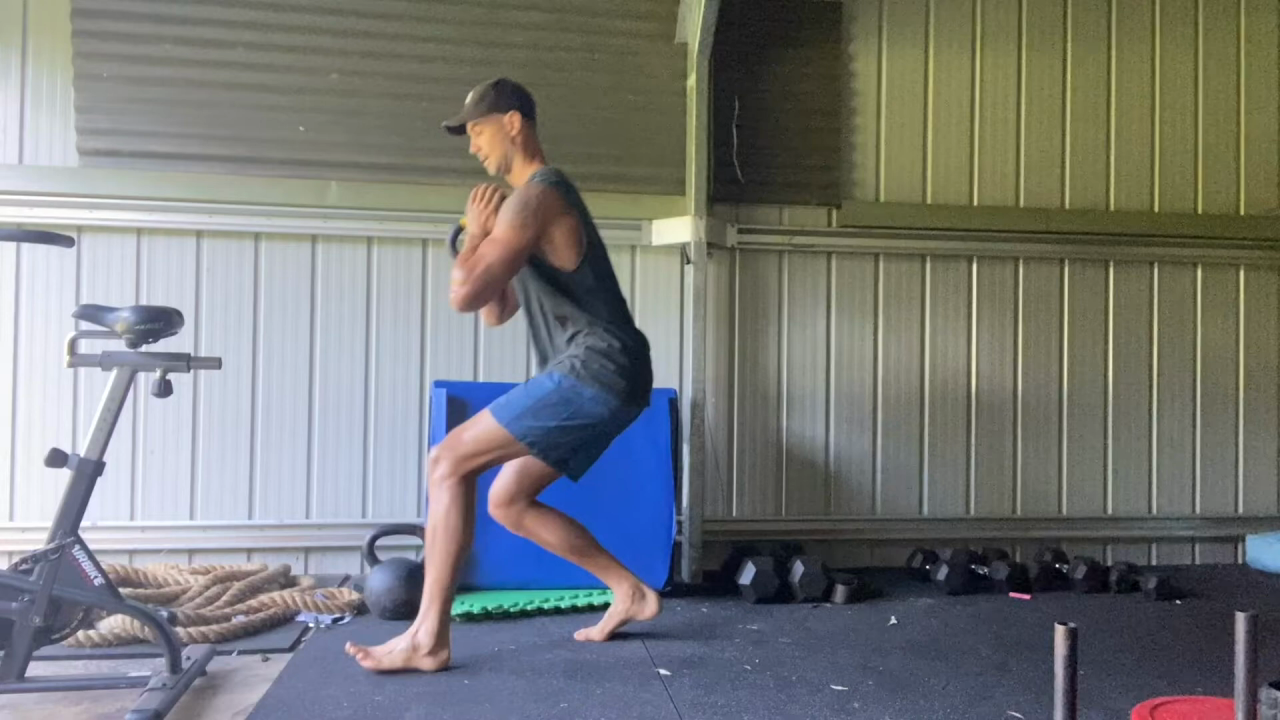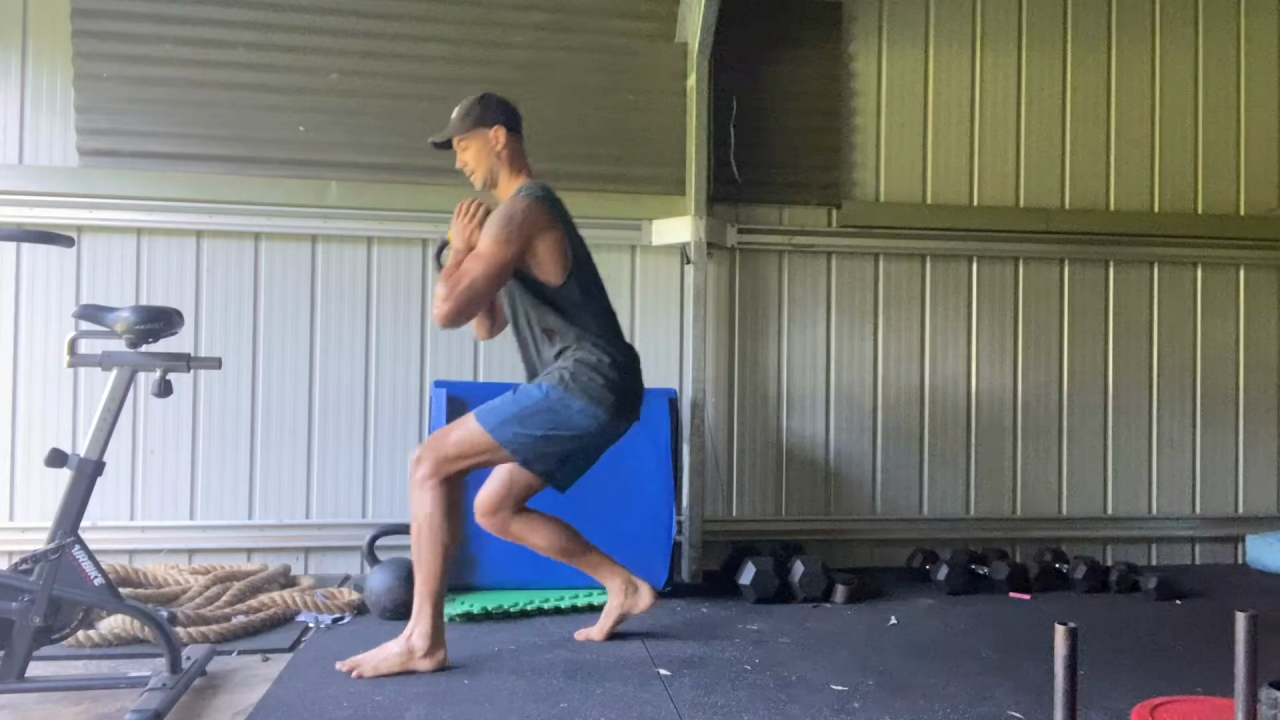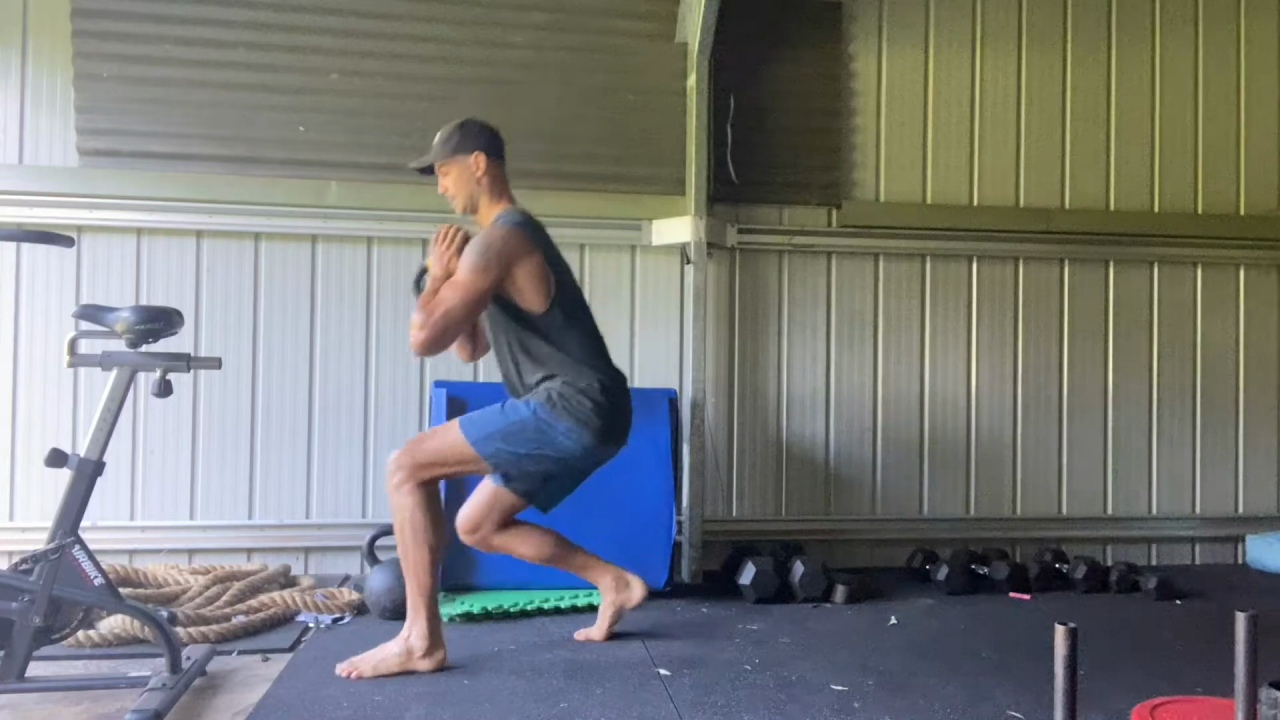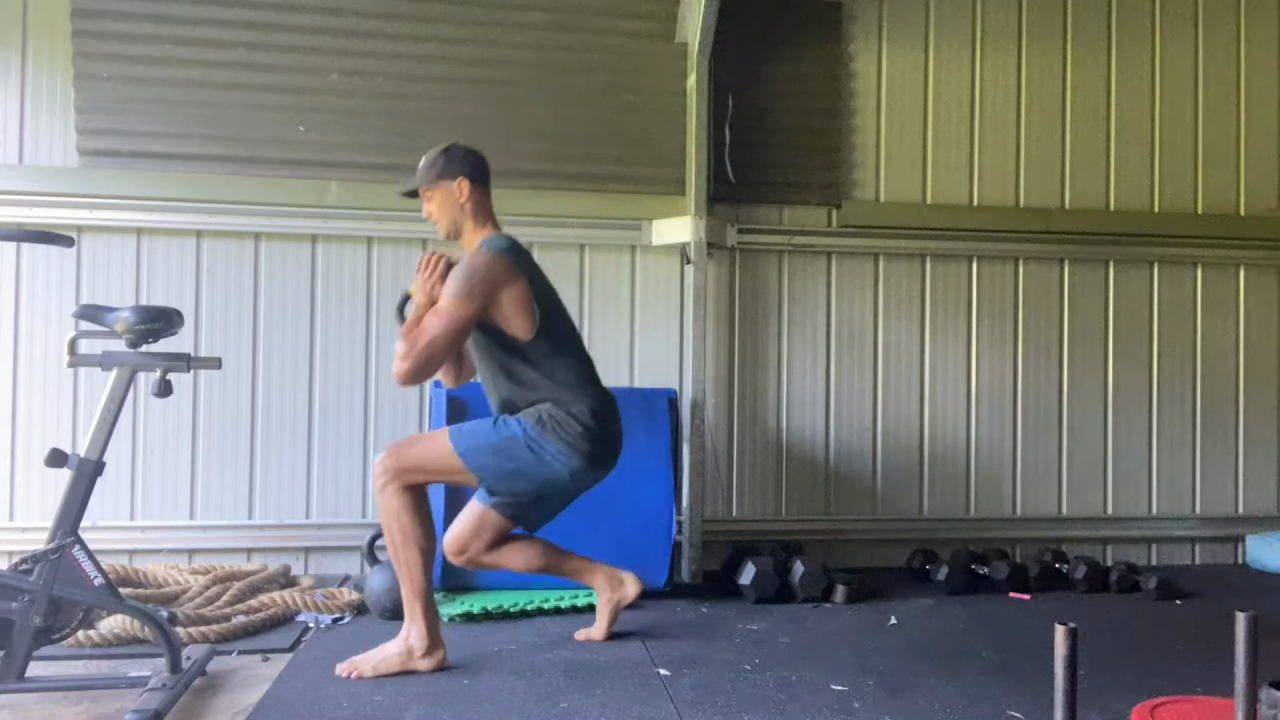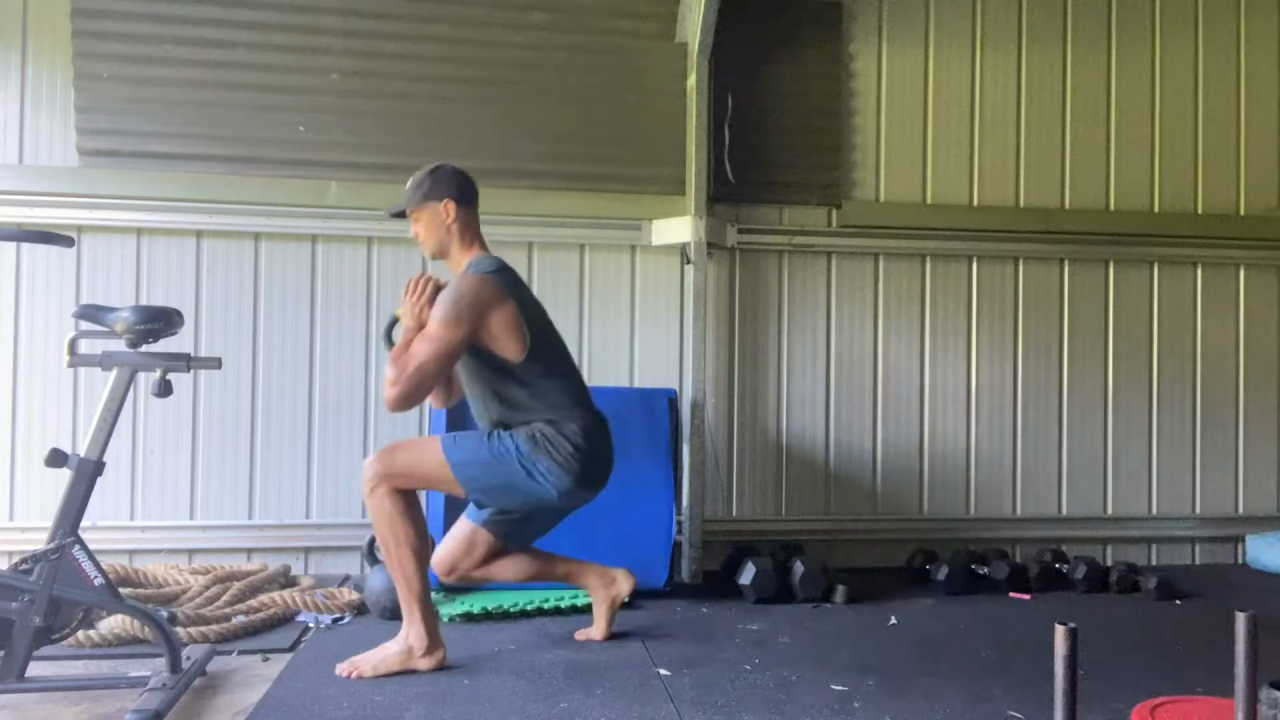
dt=0.1s
person 1, frame 1
left shoulder: (536, 196)
right shoulder: (532, 200)
left elbow: (463, 295)
right elbow: (496, 311)
left wrist: (477, 233)
right wrist: (485, 237)
left hip: (597, 372)
right hip: (599, 380)
left knee: (448, 460)
right knee: (507, 502)
left ankle: (427, 638)
right ankle: (630, 591)
person 1, frame 2
left shoulder: (520, 211)
right shoulder: (522, 213)
left elbow: (449, 310)
right elbow: (487, 325)
left wrist: (460, 248)
right wrist: (472, 251)
left hip: (586, 384)
right hip: (590, 391)
left knee: (430, 462)
right knee: (494, 509)
left ankle: (422, 640)
right ankle: (624, 586)
person 1, frame 3
left shoulder: (499, 239)
right shoulder: (505, 238)
left elbow: (424, 336)
right elbow: (469, 348)
left wrist: (441, 276)
right wrist: (452, 279)
left hip: (575, 410)
right hip: (575, 414)
left knee: (407, 464)
right knee: (477, 525)
left ankle: (420, 639)
right ankle: (613, 581)
person 1, frame 4
left shoulder: (481, 266)
right shoulder: (492, 261)
left elbow: (408, 365)
right elbow: (455, 374)
left wrist: (423, 303)
right wrist: (437, 305)
left hip: (565, 431)
right hip: (570, 435)
left knee: (392, 468)
right knee: (466, 544)
left ankle: (420, 639)
right ankle: (608, 579)
person 1, frame 5
left shoulder: (470, 289)
right shoulder: (481, 284)
left elbow: (398, 391)
right elbow: (444, 395)
left wrist: (412, 327)
right wrist: (426, 328)
left hip: (557, 454)
right hip: (554, 455)
left knee: (381, 471)
right knee: (451, 564)
left ankle: (419, 639)
right ankle: (601, 581)
